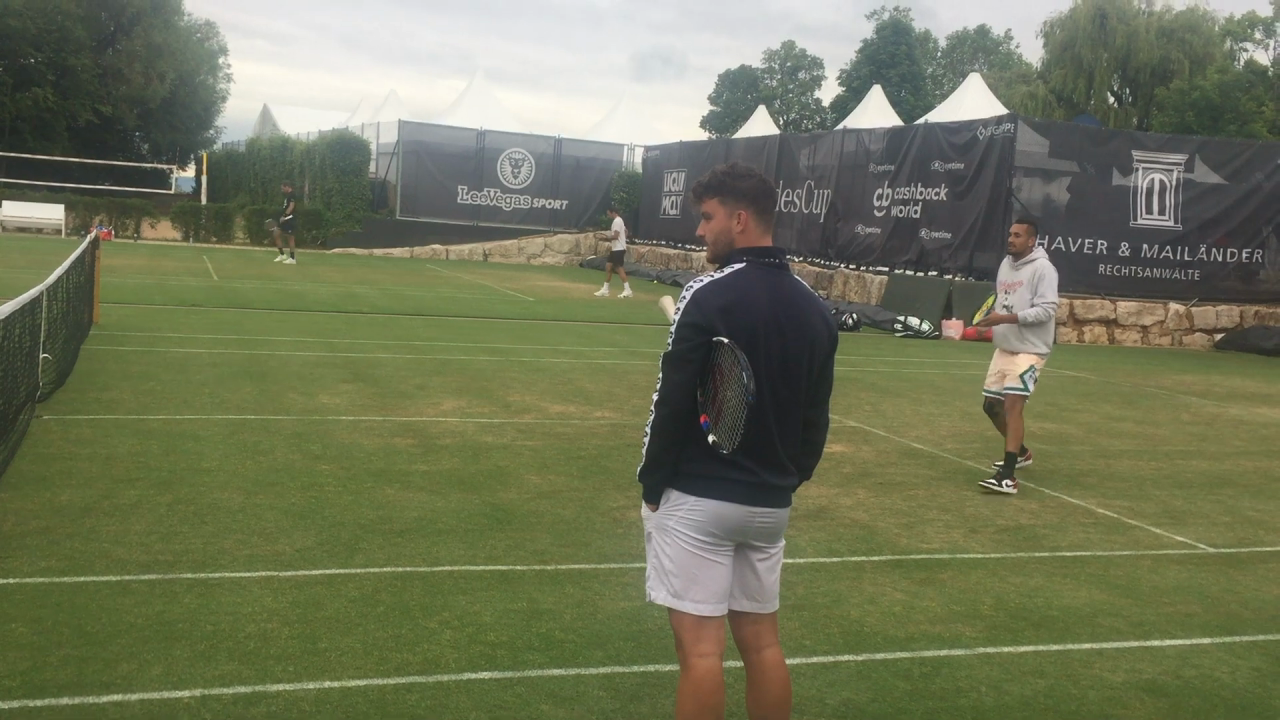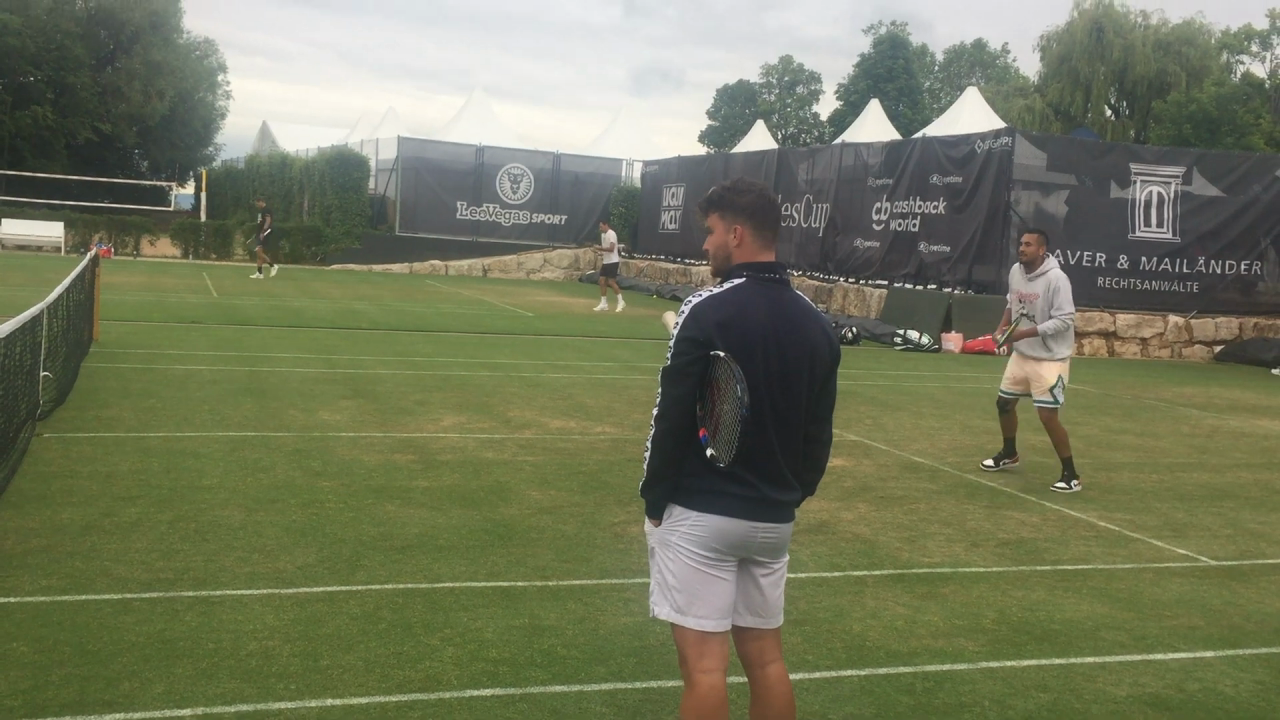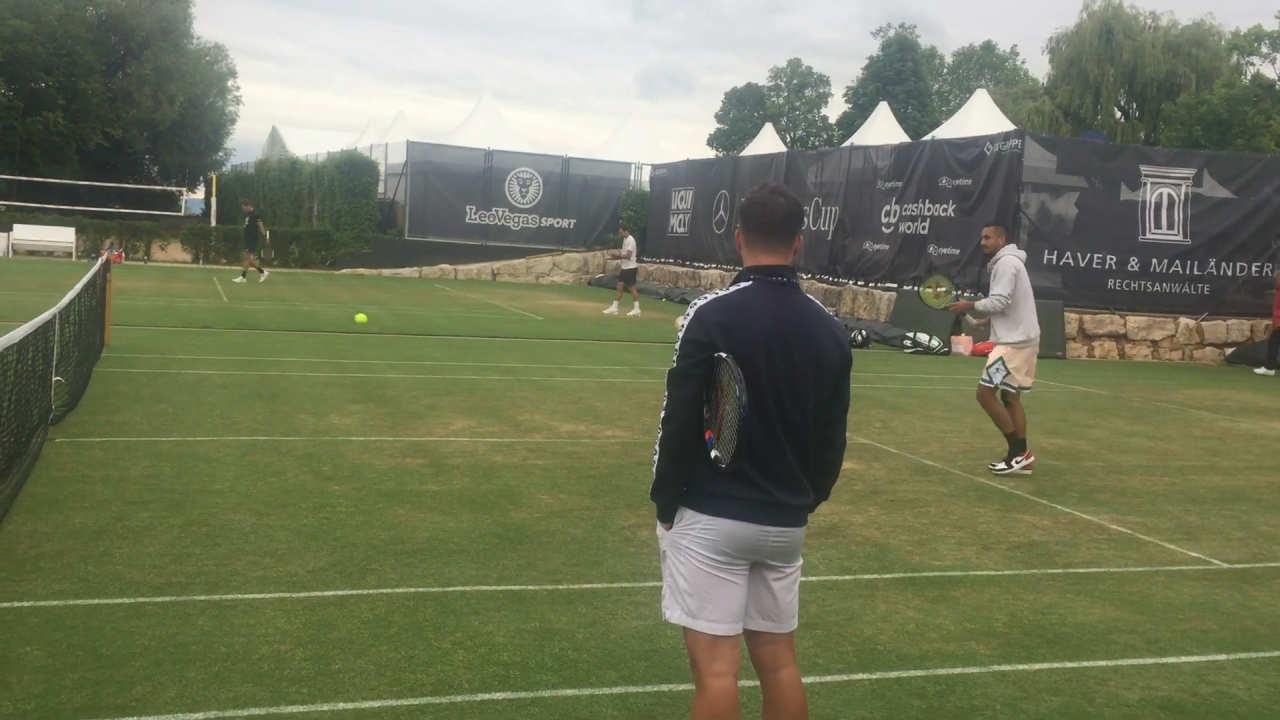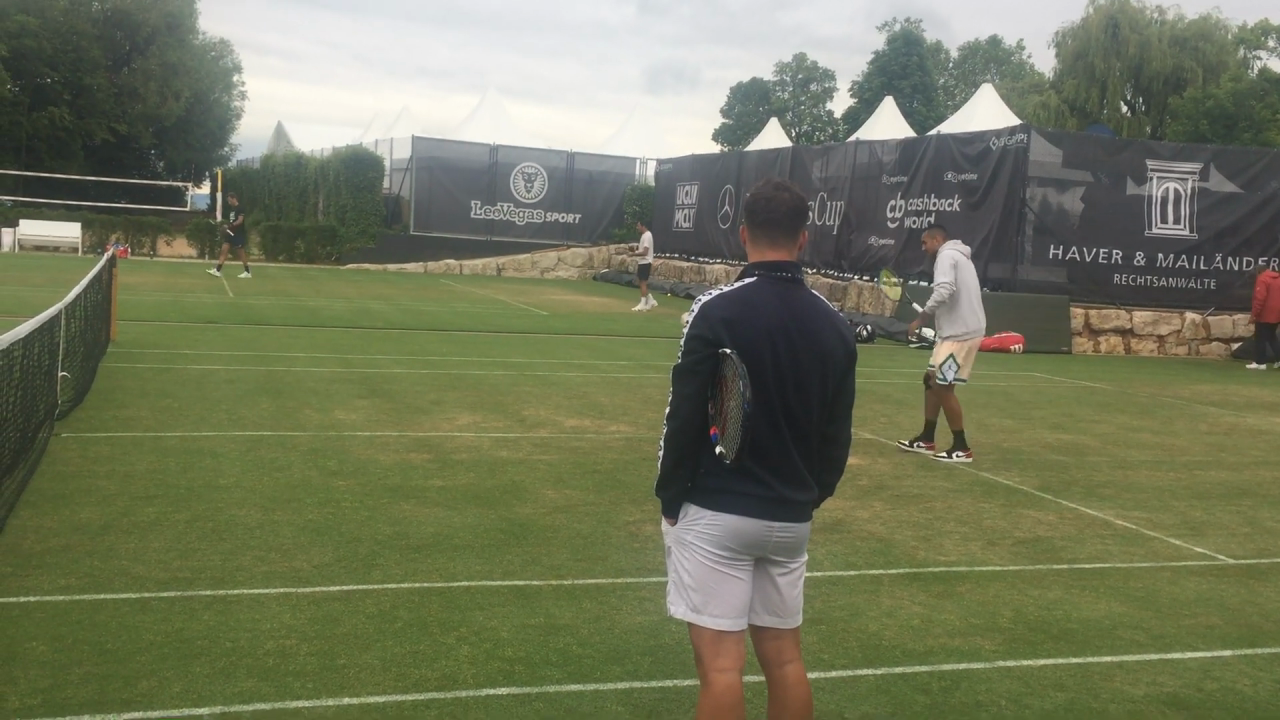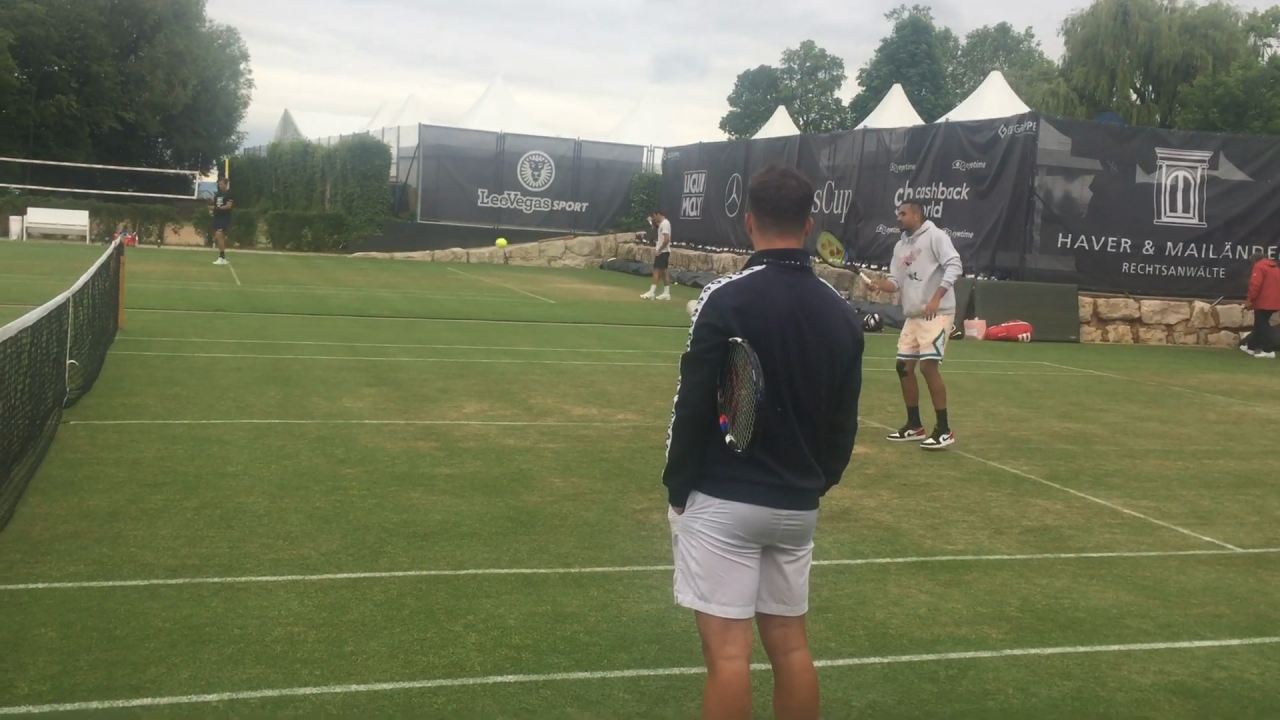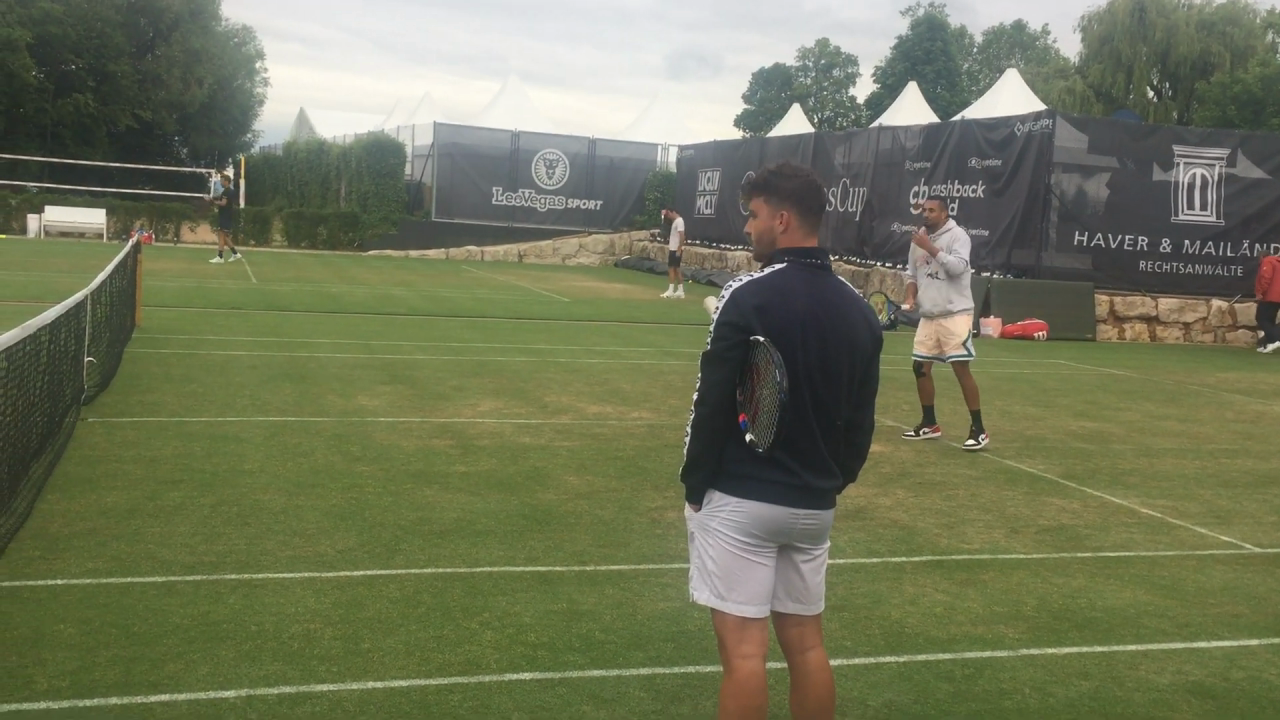
dt=0.5s
person 1, frame 1
left shoulder: (709, 297)
right shoulder: (814, 308)
left elbow: (673, 403)
right elbow: (816, 418)
left wrist: (652, 484)
left hip: (697, 499)
right hip: (770, 503)
left knee: (699, 648)
right knee: (762, 642)
person 1, frame 2
left shoulder: (708, 311)
right shoulder: (816, 324)
left elbow: (672, 417)
right elbow: (819, 433)
left wrist: (654, 498)
left hip: (700, 514)
right hip: (773, 519)
left knee: (703, 662)
right knee: (765, 656)
person 1, frame 3
left shoulder: (714, 315)
right shoulder: (829, 328)
left elbow: (680, 420)
right elbow: (833, 438)
left wrist: (665, 502)
left hip: (711, 517)
right hip: (785, 522)
left knee: (715, 665)
right knee: (779, 660)
person 1, frame 4
left shoulder: (718, 310)
right shoulder: (834, 325)
left elbow: (684, 417)
right elbow: (838, 435)
left wrist: (670, 498)
left hip: (716, 513)
right hip: (790, 519)
left knee: (720, 663)
right knee: (784, 656)
person 1, frame 5
left shoulder: (727, 298)
right shoulder: (840, 311)
left elbow: (693, 405)
right elbow: (844, 422)
left wrist: (677, 487)
left hip: (723, 502)
right hip: (797, 506)
left knee: (727, 650)
right knee: (791, 643)
person 1, frame 6
left shoulder: (748, 296)
right shoulder: (858, 309)
left elbow: (712, 403)
right elbow: (861, 420)
left wrist: (694, 484)
left hip: (740, 500)
right hip: (814, 505)
left knee: (743, 648)
right knee: (805, 641)
person 2, frame 1
left shoulder: (1043, 268)
right shoulder: (1005, 264)
left elbow: (1046, 311)
left wrist: (1005, 319)
right wrist: (991, 317)
left hip: (1030, 351)
right hip: (1004, 349)
left knee: (1012, 405)
right knee: (991, 405)
left ankle: (1008, 476)
right ankle: (1019, 452)
person 2, frame 2
left shoulder: (1056, 279)
right shoulder: (1015, 272)
left elbow: (1065, 321)
left wrist: (1028, 332)
right wrist: (1002, 326)
left hip: (1051, 358)
right hip: (1022, 354)
left knee: (1048, 417)
right knee: (1004, 404)
left ankle: (1070, 473)
right ankle: (1009, 454)
person 2, frame 3
left shoulder: (1007, 263)
right shoulder: (1004, 263)
left elbow: (998, 302)
left wrist: (968, 306)
right wrist: (979, 312)
left hip: (1014, 342)
right hip: (1021, 340)
left knee: (985, 394)
right knee: (1011, 398)
left ankle: (1019, 452)
right ankle: (1021, 459)
person 2, frame 4
left shoulder: (947, 256)
right shoulder: (958, 257)
left elbow: (943, 292)
left wrist: (921, 318)
right wrist: (928, 317)
left hip: (959, 335)
right hip: (954, 333)
left knee: (943, 388)
right knee: (931, 381)
left ankle: (961, 448)
right ankle: (926, 439)
person 2, frame 5
left shoulder: (935, 236)
right shoulder: (900, 246)
left elbow: (954, 266)
right elbow: (895, 282)
left wrist: (936, 298)
right wrist: (880, 285)
left hip: (936, 314)
right hip: (913, 316)
left knee: (928, 368)
right knee: (904, 368)
left ankle: (943, 430)
right ankle: (915, 426)
person 2, frame 6
left shoulder: (957, 235)
right shoulder: (918, 242)
left elbow: (959, 266)
right elbow: (912, 275)
left wrist: (931, 249)
right wrist: (910, 297)
left hip: (956, 314)
right hip: (928, 316)
left knee: (961, 370)
right knee: (920, 367)
left ankle: (978, 429)
right ankle: (929, 424)
